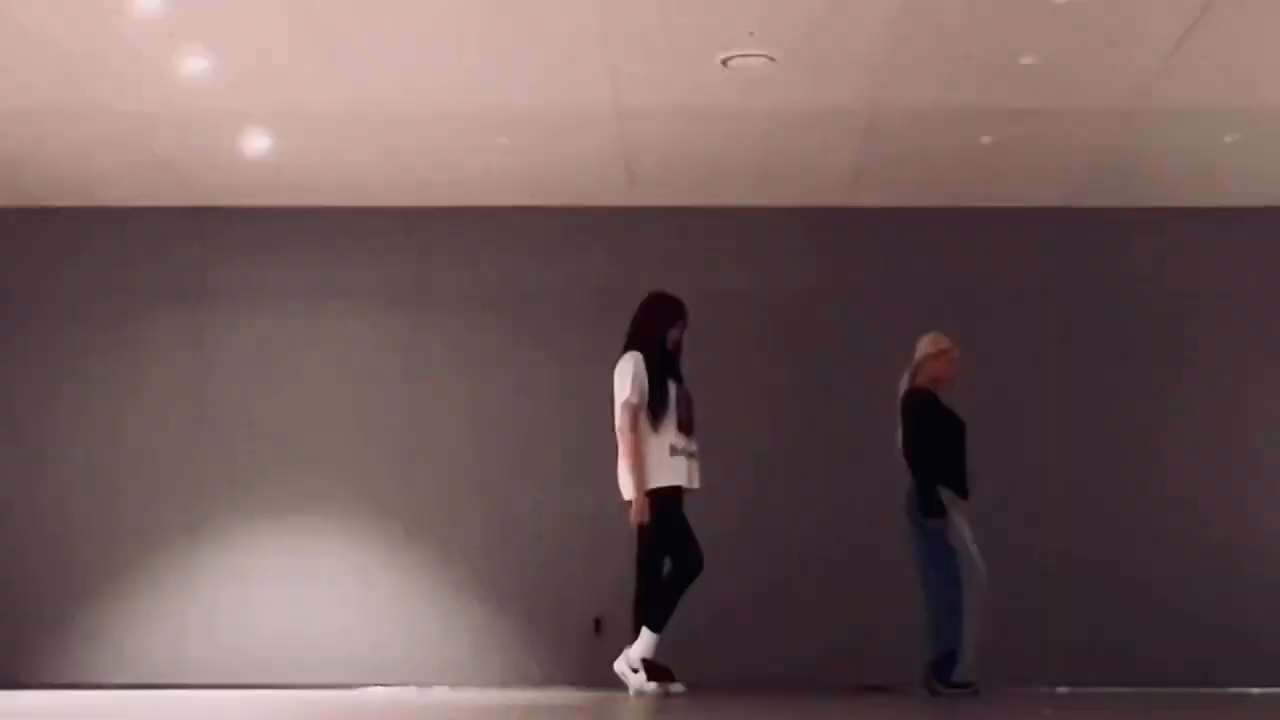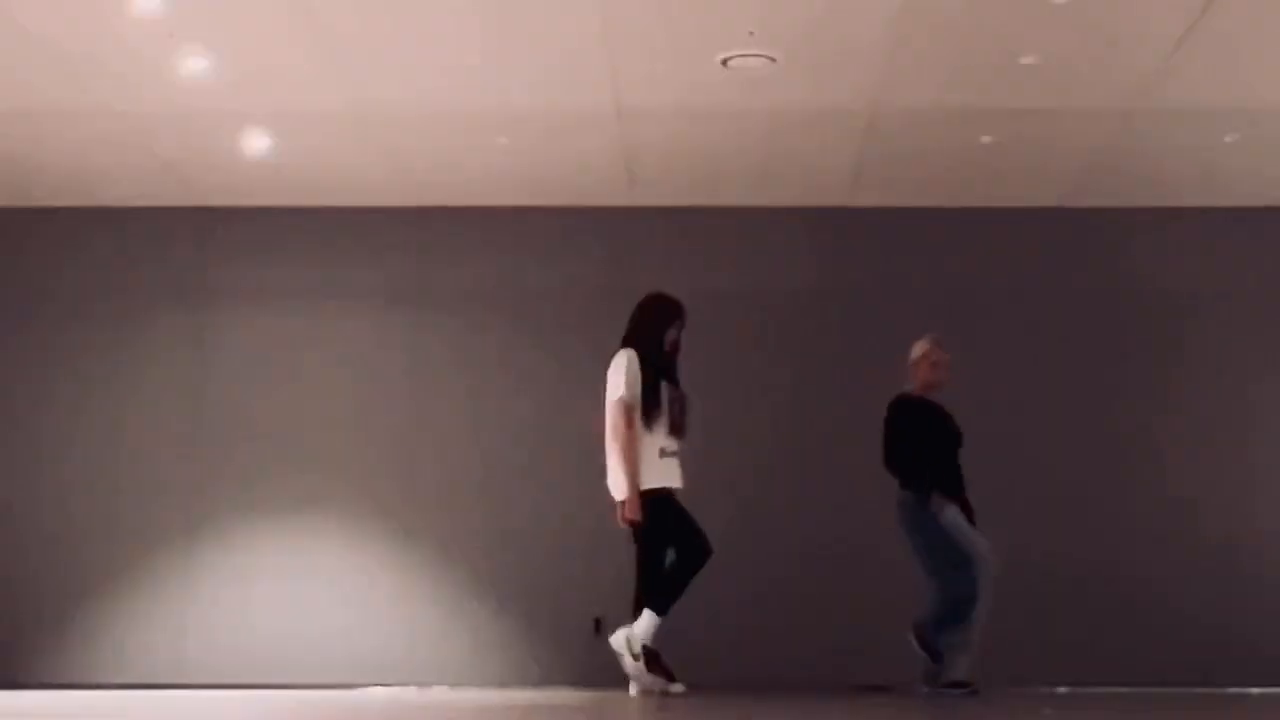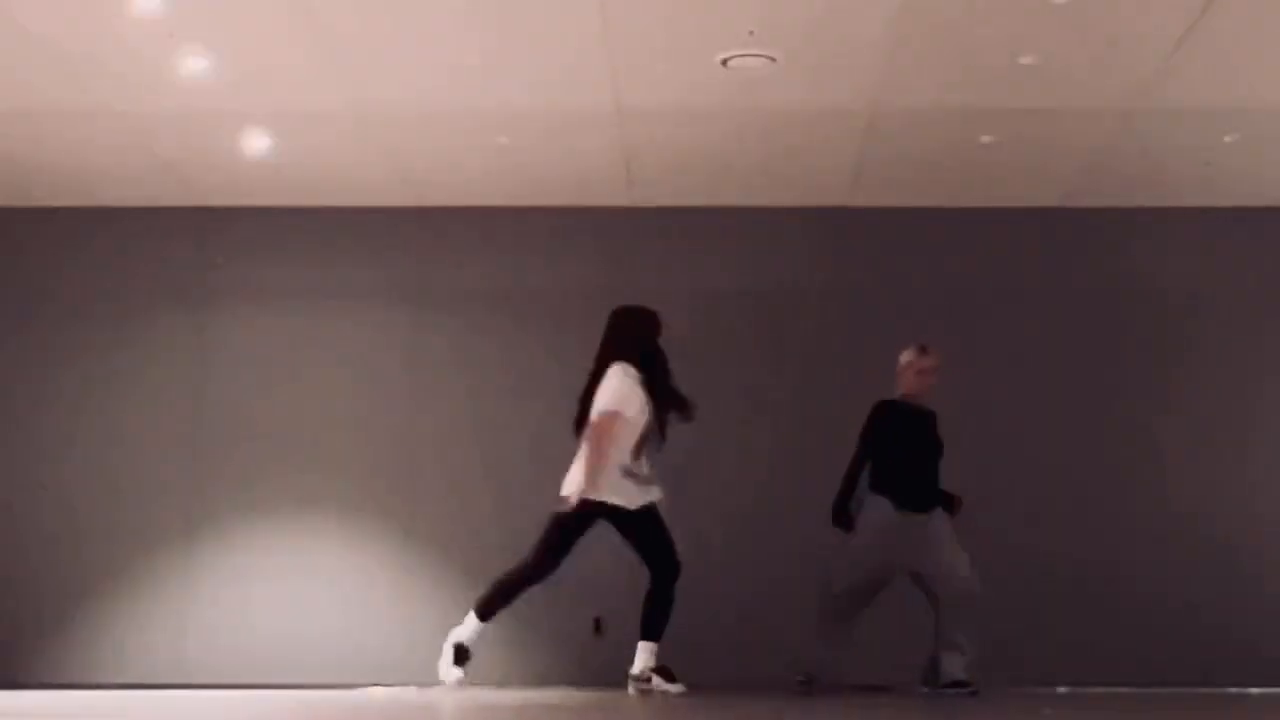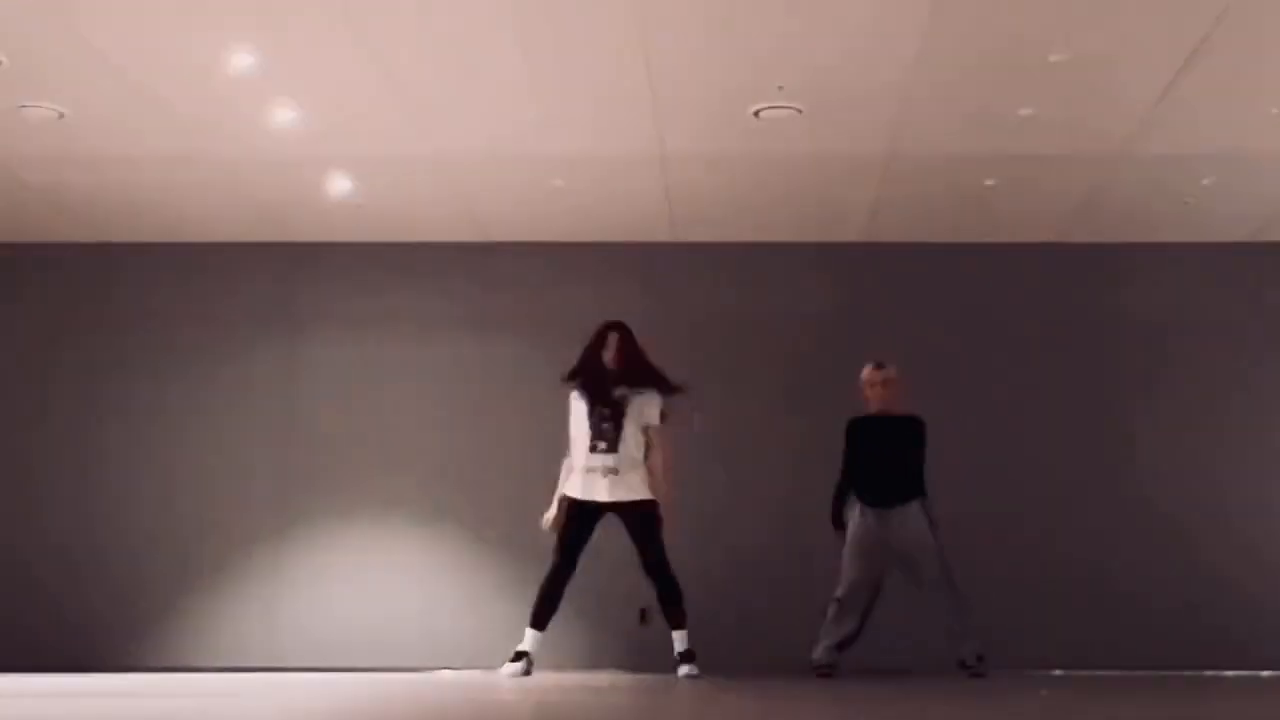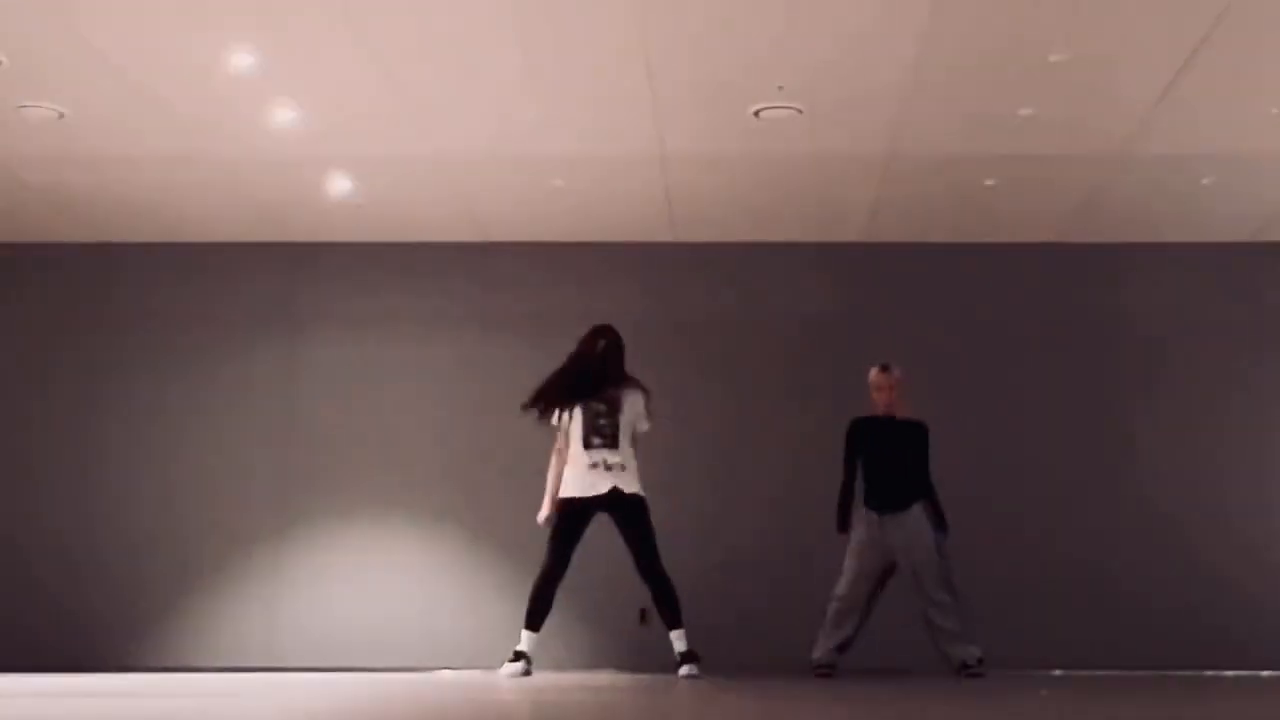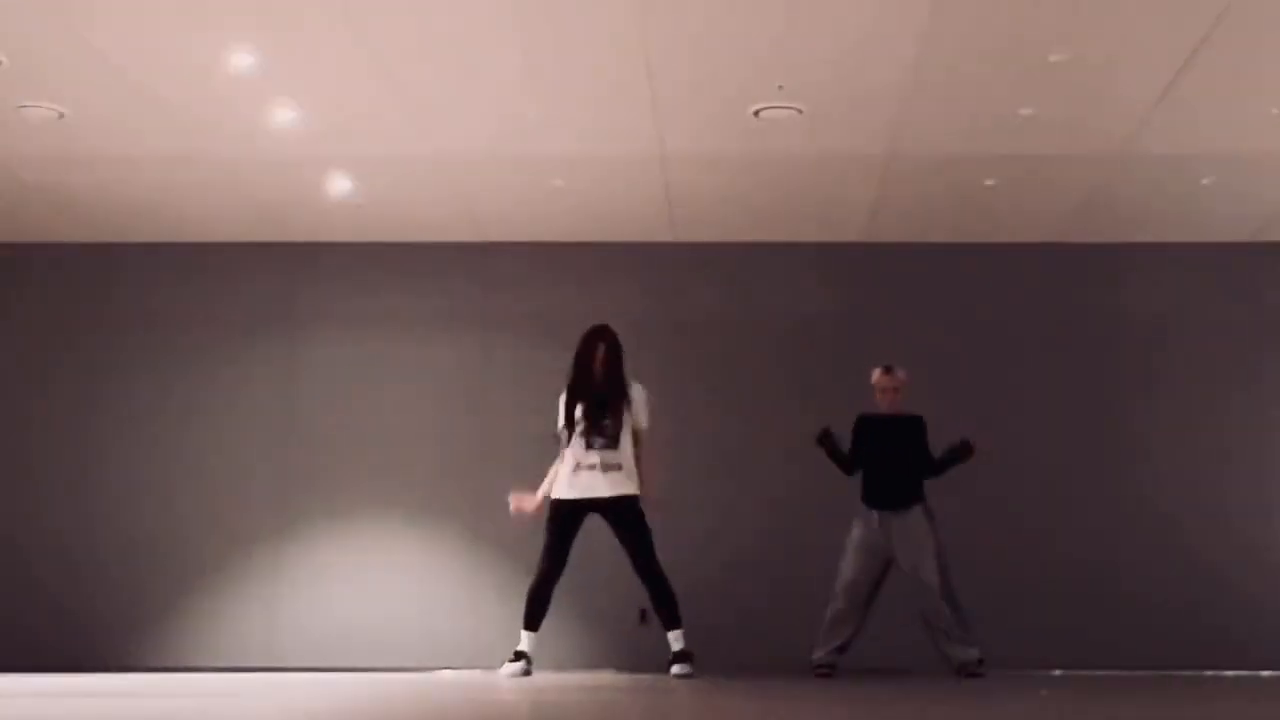
dt=0.3s
person 1, frame 1
left shoulder: (664, 369)
right shoulder: (633, 363)
right elbow: (627, 430)
right wrist: (638, 492)
left hip: (667, 484)
right hip: (650, 485)
left knee: (654, 569)
right knee: (688, 561)
left ankle: (642, 660)
right ankle: (637, 657)
person 1, frame 2
left shoulder: (658, 368)
right shoulder: (628, 360)
right elbow: (621, 428)
left wrist: (636, 491)
right wrist: (630, 491)
left hip: (656, 484)
right hip: (642, 485)
left knee: (653, 569)
right knee: (695, 550)
left ankle: (643, 656)
right ankle: (636, 637)
person 1, frame 3
left shoulder: (643, 382)
right shoulder: (625, 376)
right elbow: (598, 431)
right wrist: (584, 488)
left hip: (633, 496)
right hip: (594, 492)
left knee: (667, 569)
right knee: (538, 567)
left ankle: (645, 668)
right ankle: (463, 637)
person 1, frame 4
left shoulder: (644, 394)
right shoulder: (581, 393)
left elbow: (656, 450)
right elbow: (574, 451)
left wrist: (662, 499)
right wrist: (557, 501)
left hip: (633, 494)
right hip: (583, 494)
left knee: (658, 568)
right knee: (560, 569)
left ankle: (682, 650)
right ankle: (526, 651)
person 1, frame 5
left shoulder: (631, 394)
right shoulder: (569, 393)
right elbow: (560, 450)
right wrist: (548, 501)
left hip: (624, 491)
right hip: (575, 491)
left knee: (651, 567)
right knee: (552, 568)
left ankle: (683, 650)
right ankle: (523, 651)
person 1, frame 6
left shoulder: (631, 393)
right shoulder: (572, 397)
left elbow: (637, 446)
right elbow: (565, 449)
left wrist: (639, 489)
right wrist: (537, 497)
left hip: (618, 493)
right hip: (570, 493)
left knee: (648, 566)
right knee: (549, 568)
left ankle: (679, 649)
right ankle: (524, 652)
person 2, frame 1
left shoulder: (930, 402)
right shoulder: (917, 399)
right elbow: (913, 452)
right wrist: (930, 498)
left hip: (944, 499)
right hip: (935, 499)
left knee: (949, 584)
right knee: (952, 582)
left ankle: (943, 671)
right ankle: (942, 672)
person 2, frame 2
left shoulder: (940, 413)
right shoulder: (902, 406)
right elbow: (892, 458)
left wrist: (965, 509)
right wrist: (921, 488)
left hip: (943, 505)
right hip: (922, 504)
left knee: (958, 582)
right knee: (975, 562)
left ankle: (944, 671)
right ankle: (929, 633)
person 2, frame 3
left shoulder: (931, 420)
right shoulder: (886, 411)
right elbow: (861, 458)
left wrist: (945, 498)
right wrist: (842, 503)
left hip: (927, 517)
right hip: (885, 512)
left knee: (959, 589)
right knee: (853, 590)
left ankle: (948, 670)
person 2, frame 4
left shoulder: (913, 425)
right shoulder: (857, 427)
left elbow: (916, 472)
right elbow: (848, 473)
left wrist: (925, 512)
right wrist: (838, 511)
left hip: (907, 513)
right hip: (867, 516)
left knee: (939, 583)
right knee: (852, 589)
left ankle: (969, 653)
right ankle: (825, 654)
person 2, frame 5
left shoulder: (916, 430)
right shoulder: (860, 428)
left elbow: (923, 477)
right elbow: (850, 473)
left wrist: (938, 515)
right wrist: (843, 514)
left hip: (912, 516)
right hip: (871, 519)
left knee: (936, 588)
right knee: (851, 589)
left ankle: (965, 656)
right ankle: (825, 654)
person 2, frame 6
left shoulder: (915, 424)
right shoulder: (865, 424)
left elbow: (927, 469)
right elbow: (850, 467)
left wrist: (955, 455)
right wrist: (830, 447)
left hip: (912, 516)
right hip: (872, 517)
left knee: (935, 587)
right knee: (850, 586)
left ankle: (965, 656)
right ankle: (826, 654)
